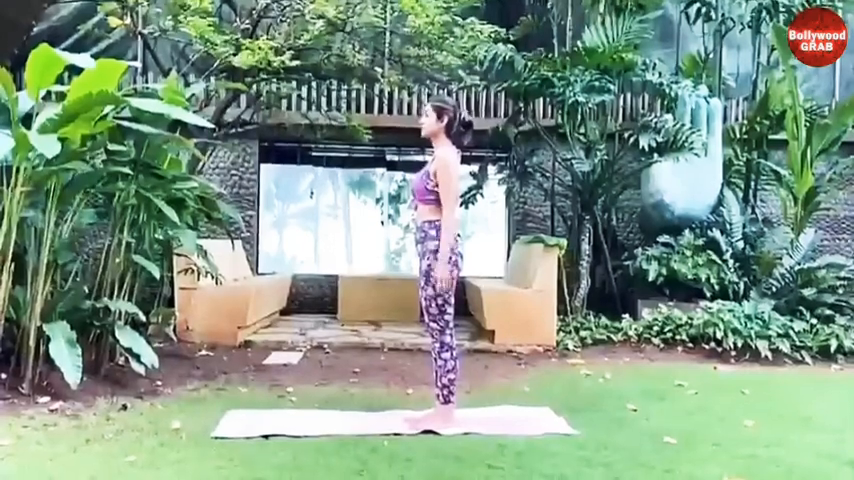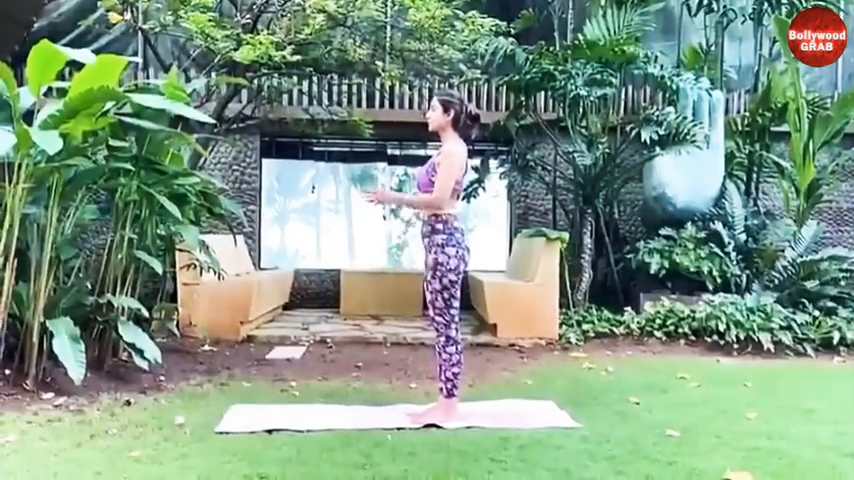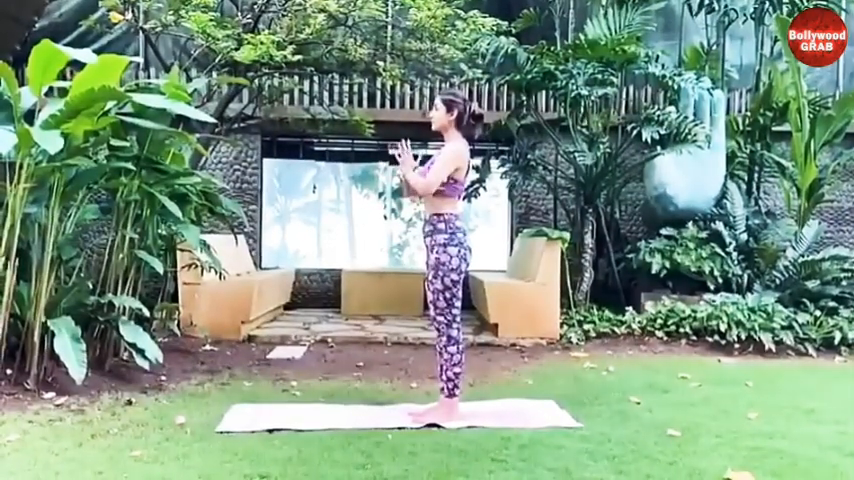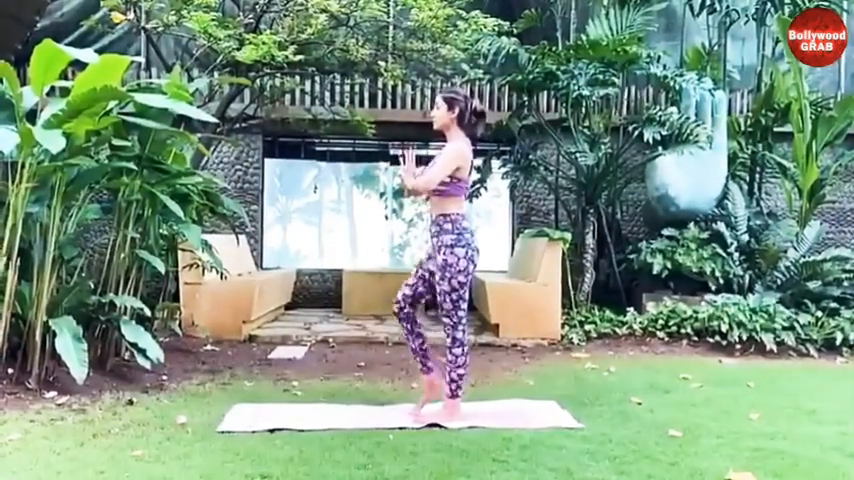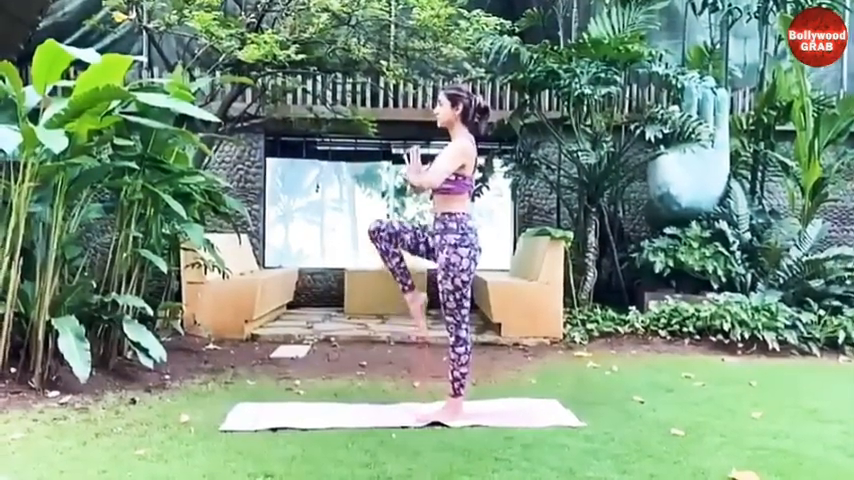
dt=1s
person 1, frame 1
left shoulder: (446, 157)
right shoulder: (438, 156)
left elbow: (450, 212)
left wrist: (443, 259)
left hip: (437, 247)
right hip: (429, 245)
left knee: (441, 330)
right knee: (437, 329)
left ankle: (445, 412)
right ankle: (442, 407)
person 1, frame 2
left shoulder: (453, 149)
right shoulder: (446, 150)
left elbow: (438, 199)
left wrist: (393, 198)
right wrist: (395, 198)
left hip: (445, 239)
right hip: (438, 239)
left knee: (446, 323)
right knee: (442, 323)
left ankle: (448, 406)
right ankle: (446, 400)
person 1, frame 3
left shoulder: (456, 148)
right shoulder: (447, 149)
left elbow: (426, 187)
right elbow: (413, 191)
left wrist: (409, 169)
right wrist: (406, 169)
left hip: (447, 238)
right hip: (438, 237)
left knee: (448, 322)
right knee: (442, 321)
left ankle: (450, 405)
right ankle: (446, 400)
person 1, frame 4
left shoulder: (458, 147)
right shoulder: (451, 148)
left elbow: (423, 185)
right elbow: (421, 186)
left wrist: (410, 178)
right wrist: (411, 177)
left hip: (454, 239)
right hip: (442, 239)
left knee: (454, 322)
right knee: (404, 304)
left ankle: (452, 405)
right ankle: (432, 378)
person 1, frame 5
left shoulder: (462, 145)
right shoulder: (455, 146)
left elbow: (429, 182)
right elbow: (428, 182)
left wrist: (414, 174)
right wrist: (416, 174)
left hip: (456, 236)
right hip: (442, 232)
left knee: (456, 320)
right knee: (381, 229)
left ankle: (455, 404)
right ankle: (412, 295)
